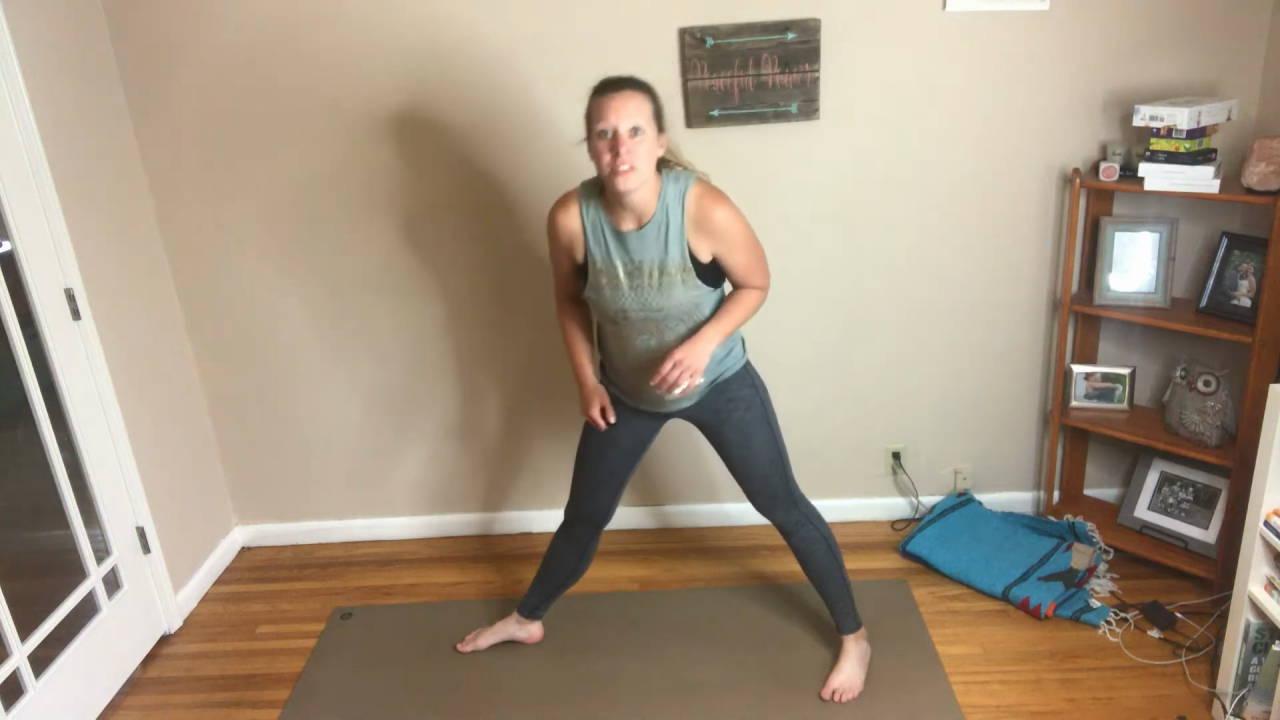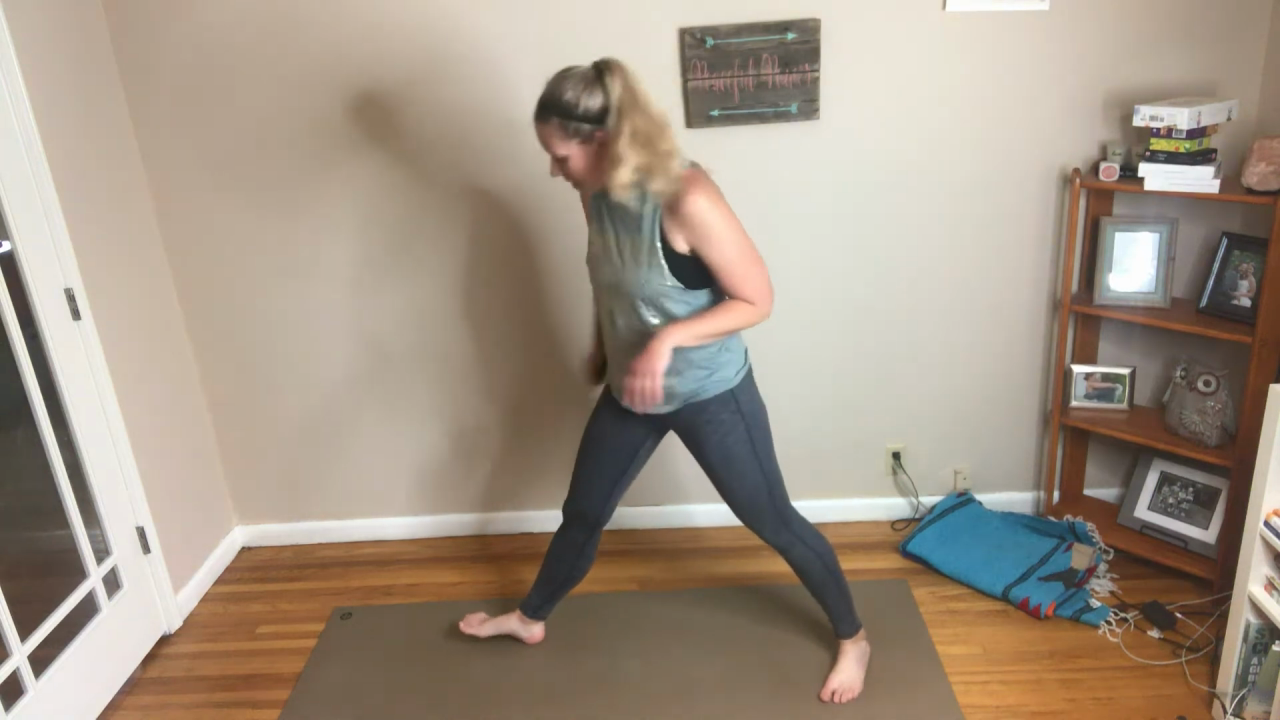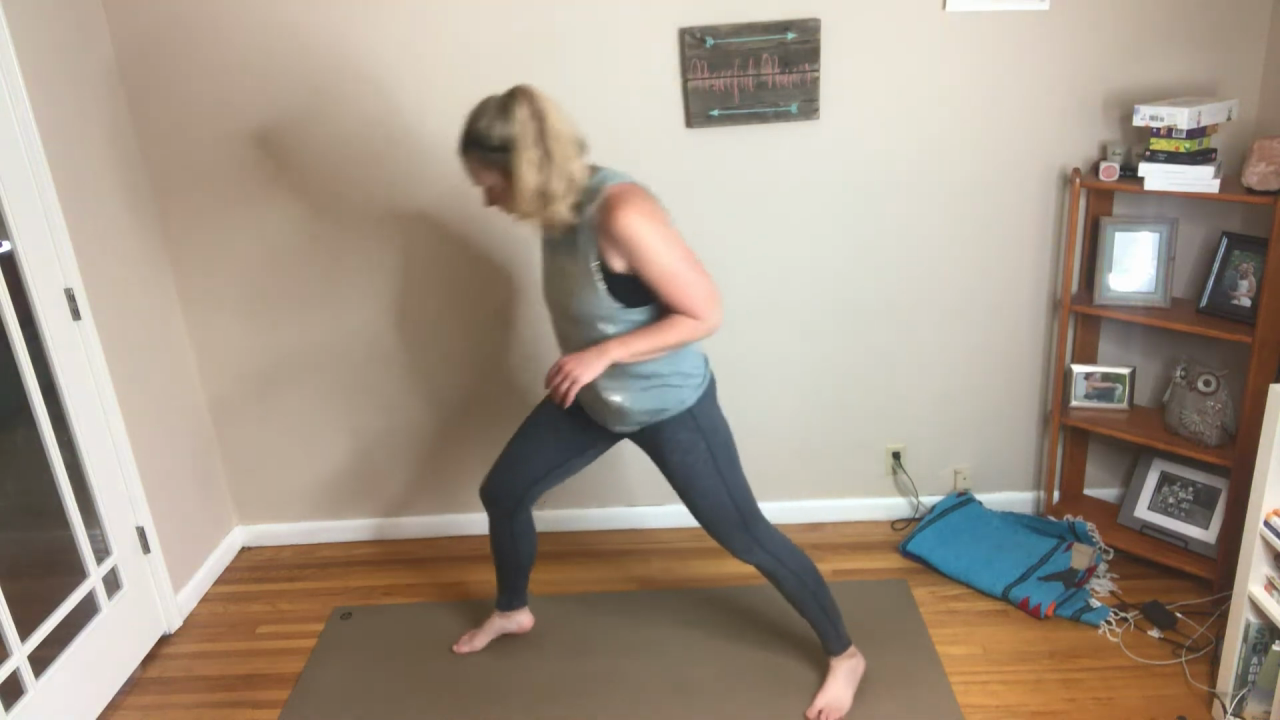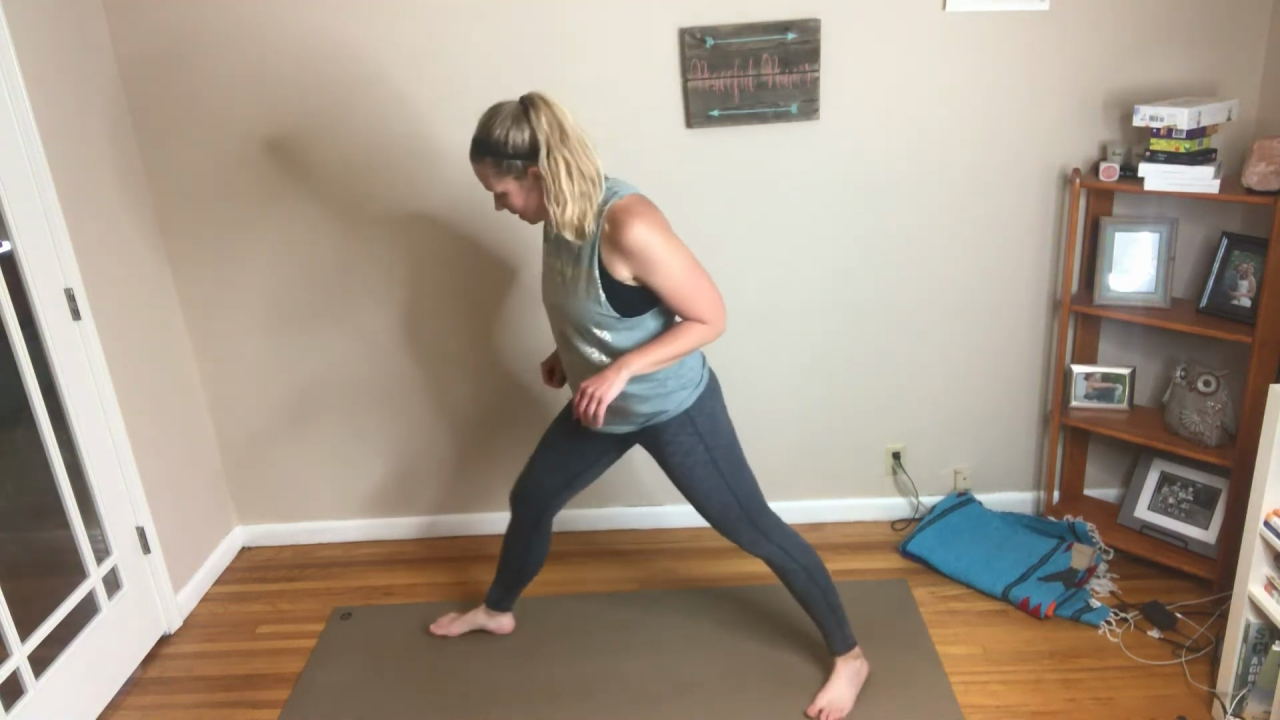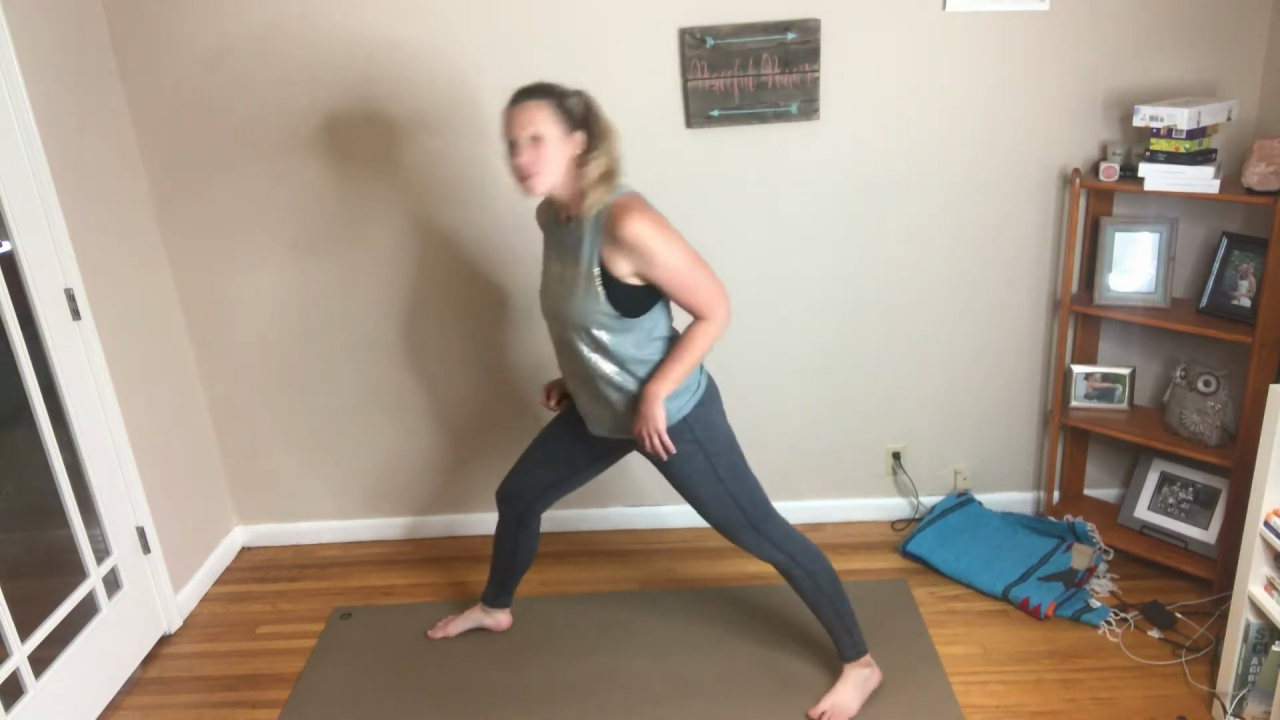
dt=1s
person 1, frame 1
left shoulder: (706, 209)
right shoulder: (570, 217)
left elbow: (755, 284)
left wrist: (704, 342)
right wrist: (587, 380)
left hip: (719, 383)
right hip: (626, 390)
left knee: (785, 507)
right knee: (584, 514)
left ankle: (853, 637)
right ankle: (527, 618)
person 1, frame 2
left shoulder: (689, 198)
right shoulder: (597, 191)
left elbow: (756, 302)
left wrist: (669, 340)
right wrist: (603, 351)
left hip: (711, 394)
right hip: (628, 392)
left knee: (774, 523)
right knee: (582, 512)
left ankle: (852, 640)
right ankle: (530, 618)
person 1, frame 3
left shoulder: (622, 213)
right shoulder: (556, 207)
left elbow: (703, 314)
left wrist: (603, 354)
right wrist: (580, 360)
left hip: (672, 404)
right hip: (594, 398)
left knee: (746, 536)
right knee: (501, 491)
left ankle: (844, 657)
right ankle: (511, 610)
person 1, frame 4
left shoulder: (628, 224)
right shoulder: (561, 214)
left elbow: (709, 319)
left wrist: (620, 371)
right wrist: (569, 355)
left hip: (673, 407)
right hip: (602, 405)
left knee: (754, 531)
right knee: (530, 500)
left ankle: (849, 657)
right ankle: (496, 611)
person 1, frame 5
left shoulder: (625, 221)
right shoulder: (553, 214)
left elbow: (714, 311)
left wrist: (655, 396)
right wrist: (572, 378)
left hip: (669, 413)
right hip: (598, 411)
left knee: (763, 535)
right knee: (516, 496)
left ankle: (860, 664)
right ankle: (494, 608)
